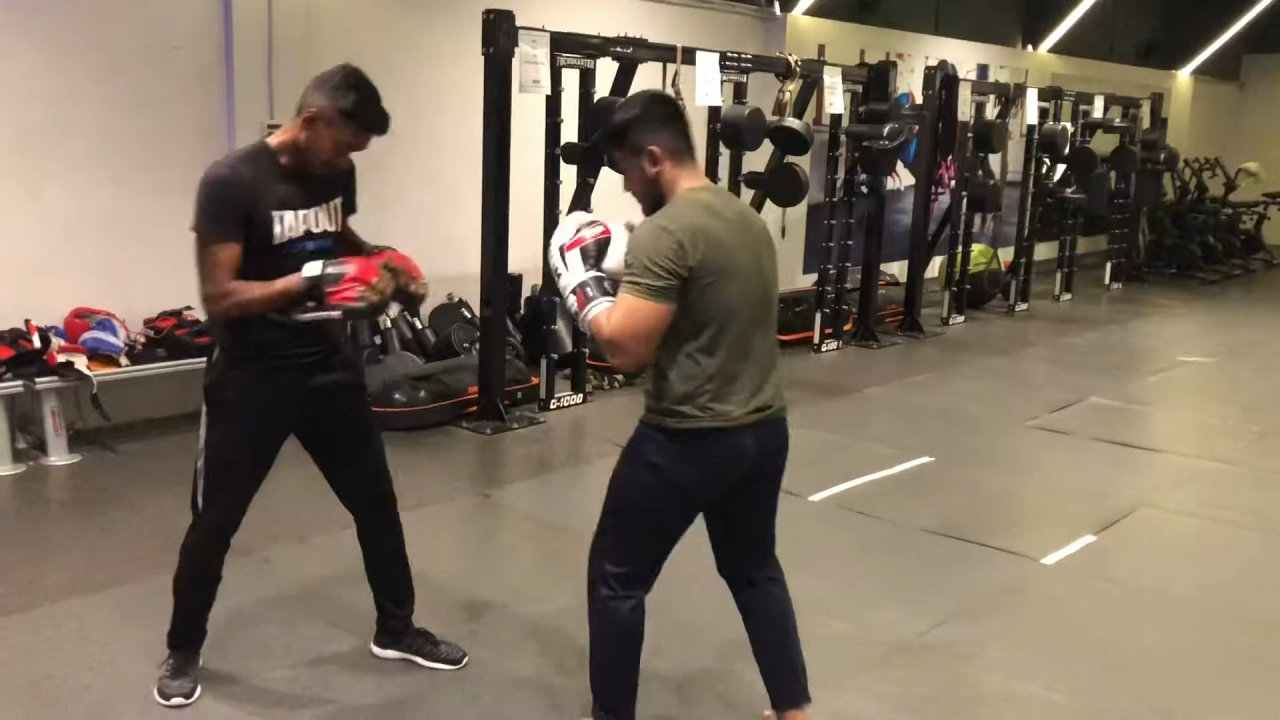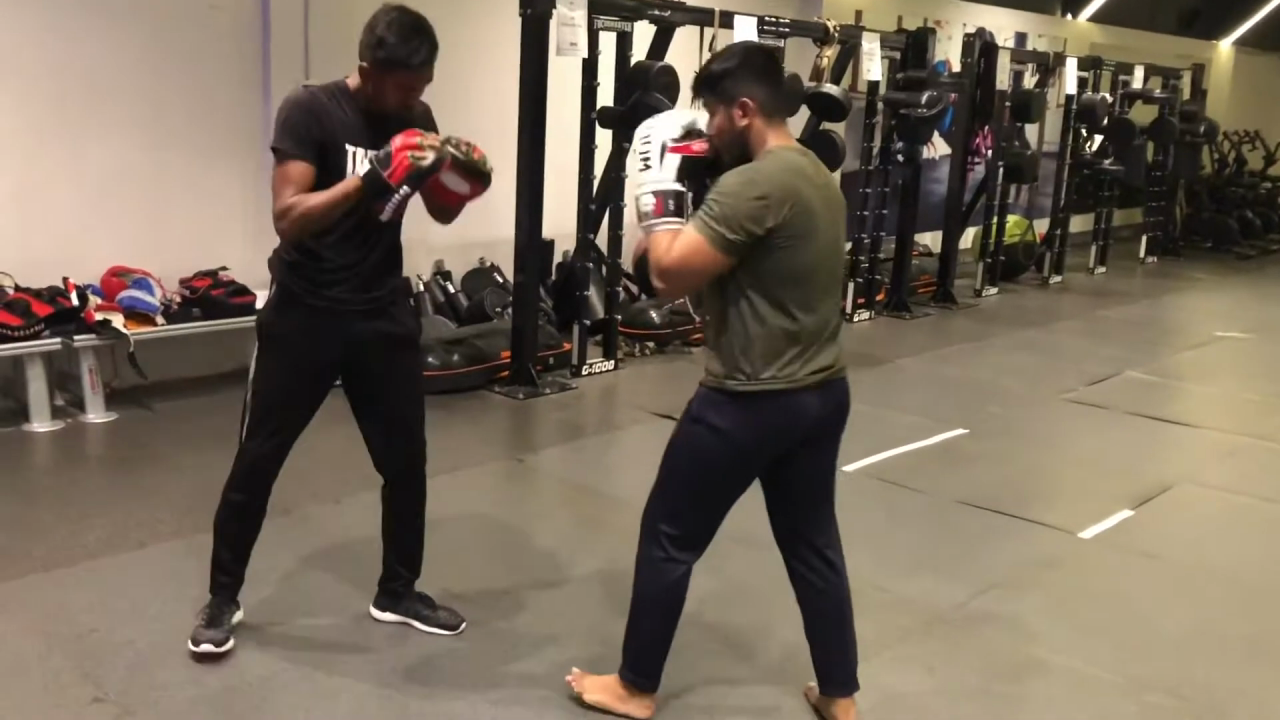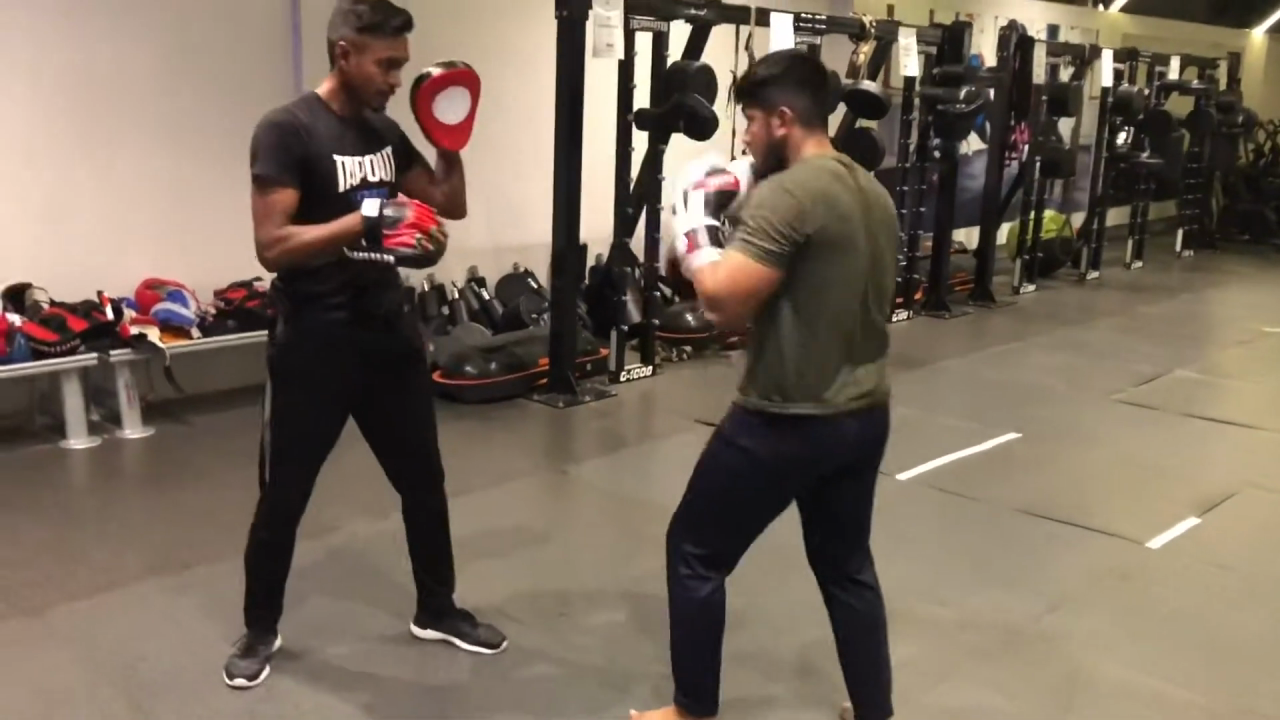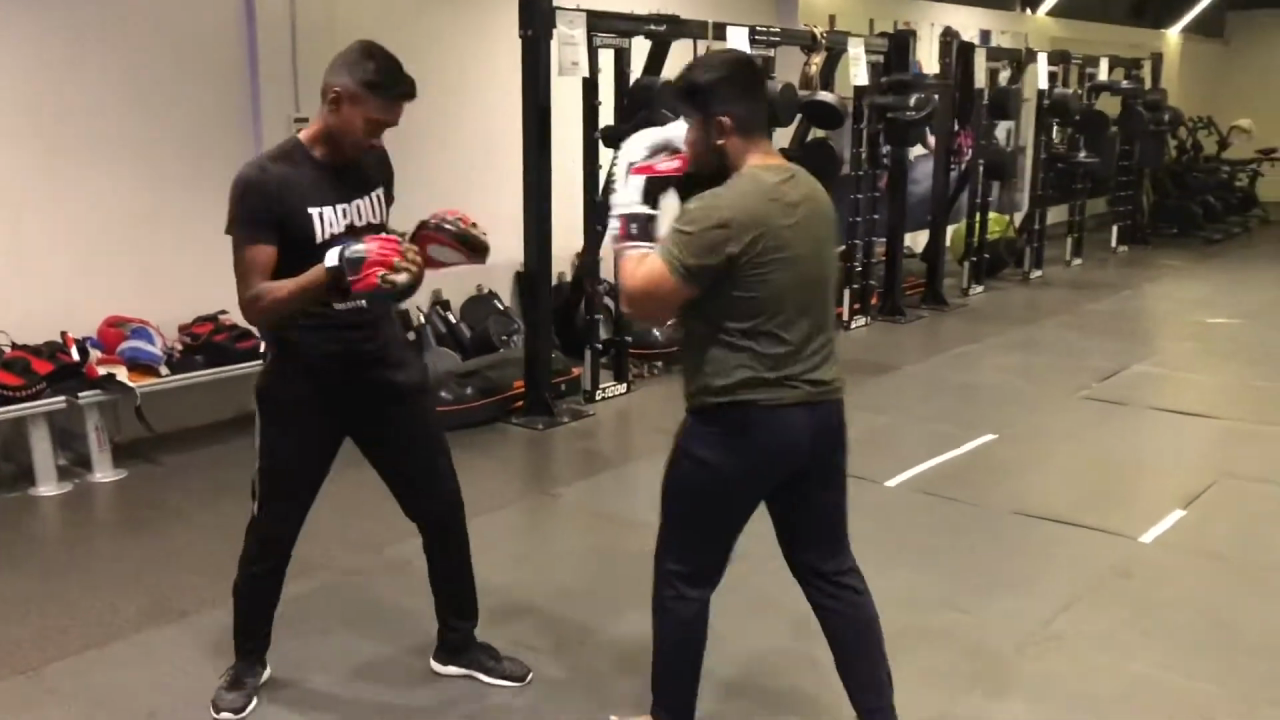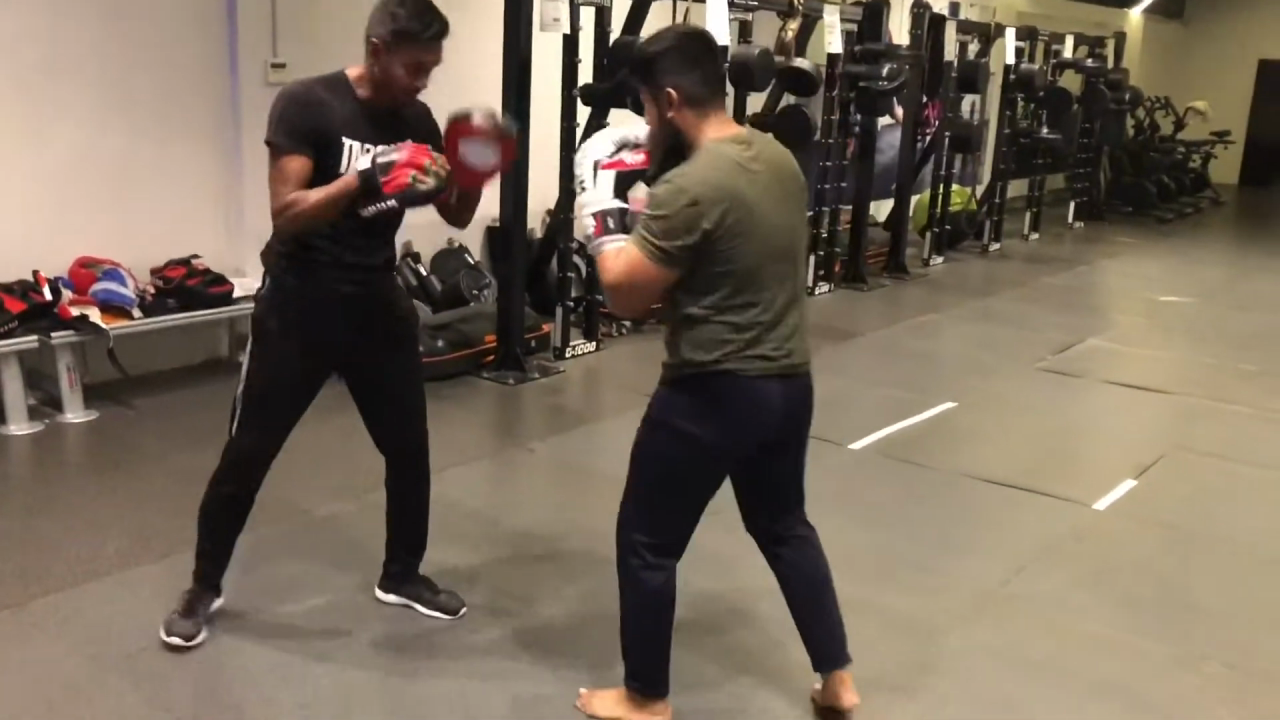
dt=0.7s
person 1, frame 1
left shoulder: (665, 230)
right shoulder: (745, 217)
left elbow: (626, 346)
left wrist: (580, 279)
right wrist: (625, 264)
left hip: (684, 440)
right hip: (762, 430)
left knee: (616, 577)
right knee: (754, 571)
person 1, frame 2
left shoulder: (753, 186)
right shoulder: (817, 178)
left elbow: (671, 272)
left wrist: (655, 184)
right wrist: (701, 156)
left hip: (748, 403)
right hip: (822, 394)
left knee: (668, 537)
right knee: (813, 542)
person 1, frame 3
left shoulder: (787, 194)
right shoulder: (873, 194)
left elbow: (723, 303)
left wrist: (693, 224)
right wrist: (749, 195)
left hip: (783, 424)
right hip: (863, 417)
left knee: (695, 554)
right knee: (847, 568)
person 1, frame 4
left shoulder: (720, 210)
right shoulder: (809, 192)
left elbow: (641, 300)
left wrist: (627, 200)
right wrist: (684, 161)
left hip: (738, 425)
right hip: (818, 416)
left knee: (683, 576)
right knee: (830, 571)
person 1, frame 5
left shoulder: (690, 187)
right shoulder: (777, 159)
left elbow: (624, 293)
left wrist: (599, 199)
right wrist: (652, 153)
left hip: (711, 395)
right hip: (787, 383)
left knee: (645, 543)
right knee: (785, 528)
person 2, frame 1
left shoulder: (337, 173)
right shoulder: (231, 180)
right elbow: (220, 299)
left wrist: (383, 270)
right wrist: (312, 278)
left hip: (326, 367)
right hip: (247, 373)
left knee: (376, 501)
right knee: (214, 520)
left ankle: (396, 629)
right ankle: (183, 651)
person 2, frame 2
left shoulder: (414, 117)
right shoulder: (309, 111)
left elbow: (443, 211)
right elbow: (289, 218)
left wrist: (466, 176)
right wrist: (375, 175)
left hip: (384, 314)
right hip: (304, 313)
left knee: (406, 460)
right knee: (258, 459)
left ankle: (397, 593)
right ankle: (222, 600)
person 2, frame 3
left shoulder: (382, 129)
right shoulder: (287, 130)
left elbow: (450, 205)
right elbow: (273, 247)
left wrist: (449, 139)
right wrist: (366, 218)
left hip: (389, 333)
right hip: (314, 343)
left knee: (423, 479)
right knee: (284, 495)
left ankle: (436, 609)
right ankle: (259, 630)
person 2, frame 4
left shoulder: (373, 164)
right shoulder: (263, 182)
right elbow: (255, 304)
left wrist: (418, 250)
right wrist: (337, 268)
left hip: (385, 366)
right hip: (302, 382)
left knee: (441, 507)
right knee: (273, 530)
left ankle: (458, 644)
right ankle: (249, 660)
person 2, frame 5
left shoulder: (416, 120)
right shoulder: (305, 104)
left elbow: (456, 213)
right elbow: (286, 213)
right wrist: (368, 176)
left hip: (378, 304)
right hip: (299, 306)
left knee: (410, 447)
right knee: (248, 452)
left ankle: (401, 575)
right ankle: (204, 587)
